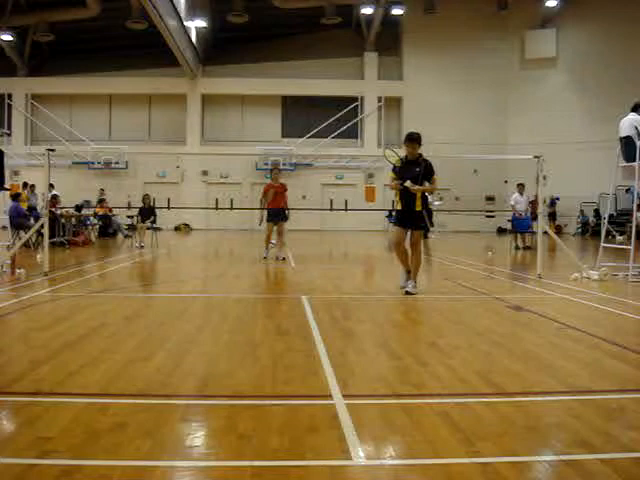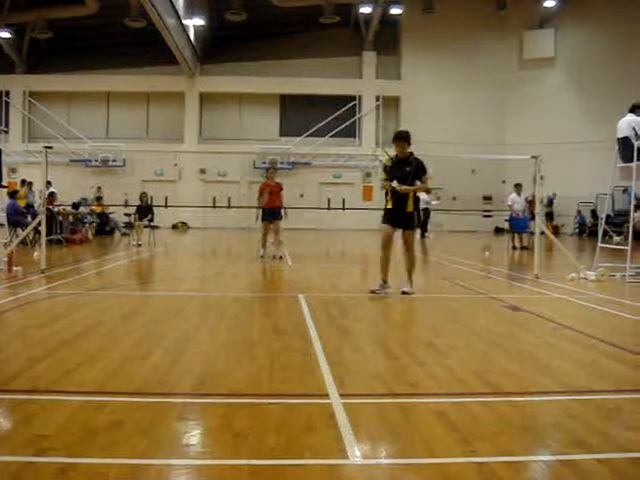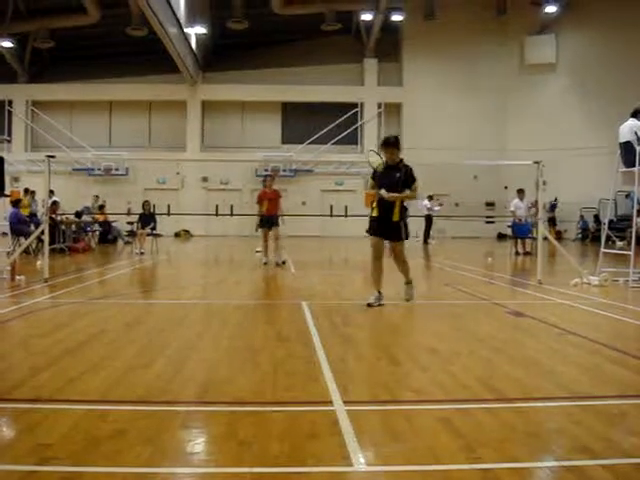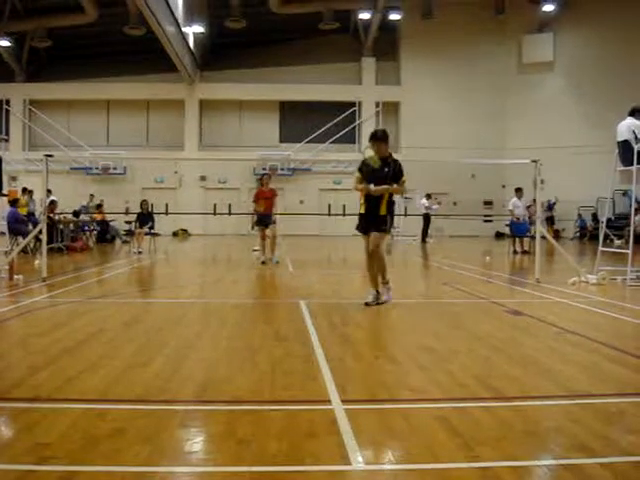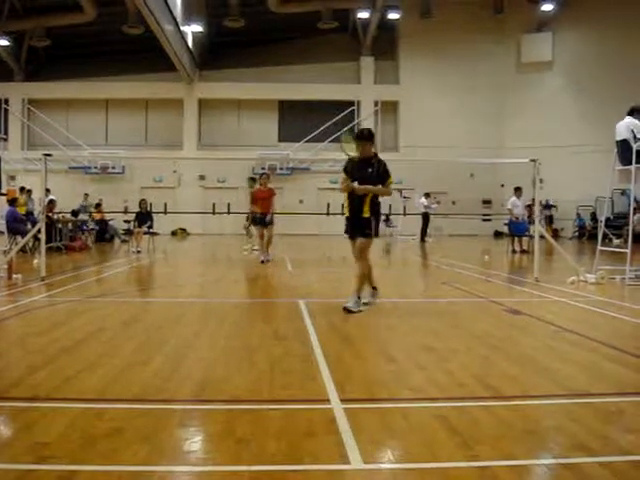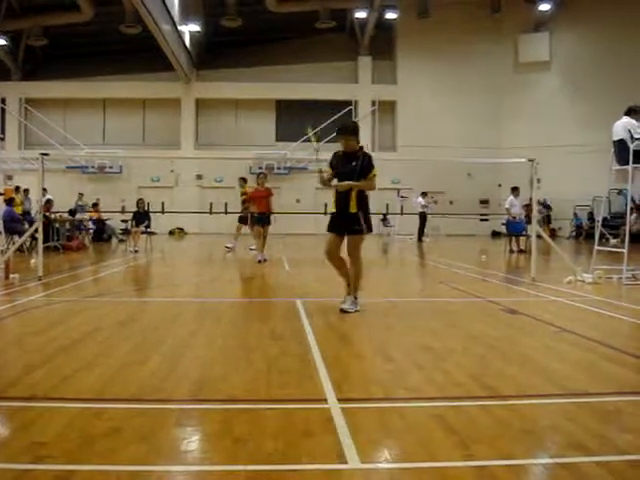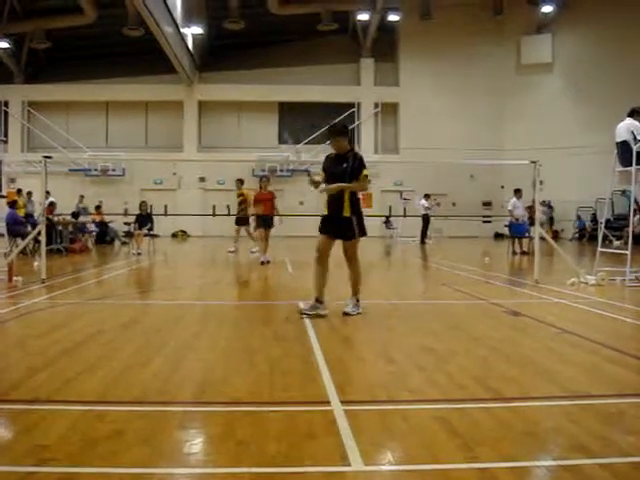
dt=0.2s
person 1, frame 1
left shoulder: (425, 164)
right shoulder: (398, 163)
left elbow: (433, 187)
right elbow: (392, 183)
left wrist: (420, 188)
right wrist: (395, 185)
left hip: (418, 208)
right hip: (401, 207)
left knee: (415, 245)
right knee: (397, 243)
left ankle: (413, 281)
right ankle: (408, 272)
person 1, frame 2
left shoulder: (416, 163)
right shoulder: (389, 162)
left elbow: (425, 186)
left wrist: (410, 188)
right wrist: (386, 185)
left hip: (408, 208)
right hip: (391, 207)
left knee: (408, 245)
right knee: (386, 241)
left ankle: (409, 281)
right ankle: (384, 283)
person 1, frame 3
left shoulder: (406, 170)
right shoulder: (378, 169)
left elbow: (414, 194)
right elbow: (370, 189)
left wrist: (398, 196)
right wrist: (374, 193)
left hip: (396, 218)
right hip: (377, 216)
left knee: (397, 255)
right knee: (375, 254)
left ankle: (408, 282)
right ankle: (378, 293)
person 1, frame 4
left shoulder: (394, 165)
right shoulder: (365, 163)
left elbow: (401, 189)
right elbow: (357, 184)
left wrist: (386, 188)
right wrist: (361, 187)
left hip: (383, 212)
right hip: (366, 211)
left knee: (374, 249)
right knee: (369, 253)
left ankle: (385, 284)
right ankle: (377, 291)
person 1, frame 5
left shoulder: (379, 165)
right shoulder: (350, 163)
left elbow: (388, 191)
right elbow: (344, 185)
left wrist: (370, 188)
right wrist: (345, 186)
left hip: (368, 215)
right hip: (352, 214)
left knee: (361, 254)
right knee: (360, 256)
left ankle: (356, 298)
right ankle: (373, 289)
person 1, frame 6
left shoulder: (365, 158)
right shoulder: (336, 157)
left elbow: (371, 185)
right elbow: (330, 178)
left wrist: (350, 184)
right wrist: (324, 180)
left hip: (357, 210)
right hip: (338, 210)
left knee: (353, 253)
right knee: (330, 252)
left ankle: (353, 297)
right ankle: (350, 285)
person 1, frame 7
left shoulder: (356, 158)
right shoulder: (329, 159)
left elbow: (364, 185)
left wrist: (341, 185)
right wrist: (317, 182)
left hip: (349, 213)
right hip: (330, 212)
left knee: (350, 257)
right knee: (320, 255)
left ankle: (355, 300)
right ankle: (318, 302)
